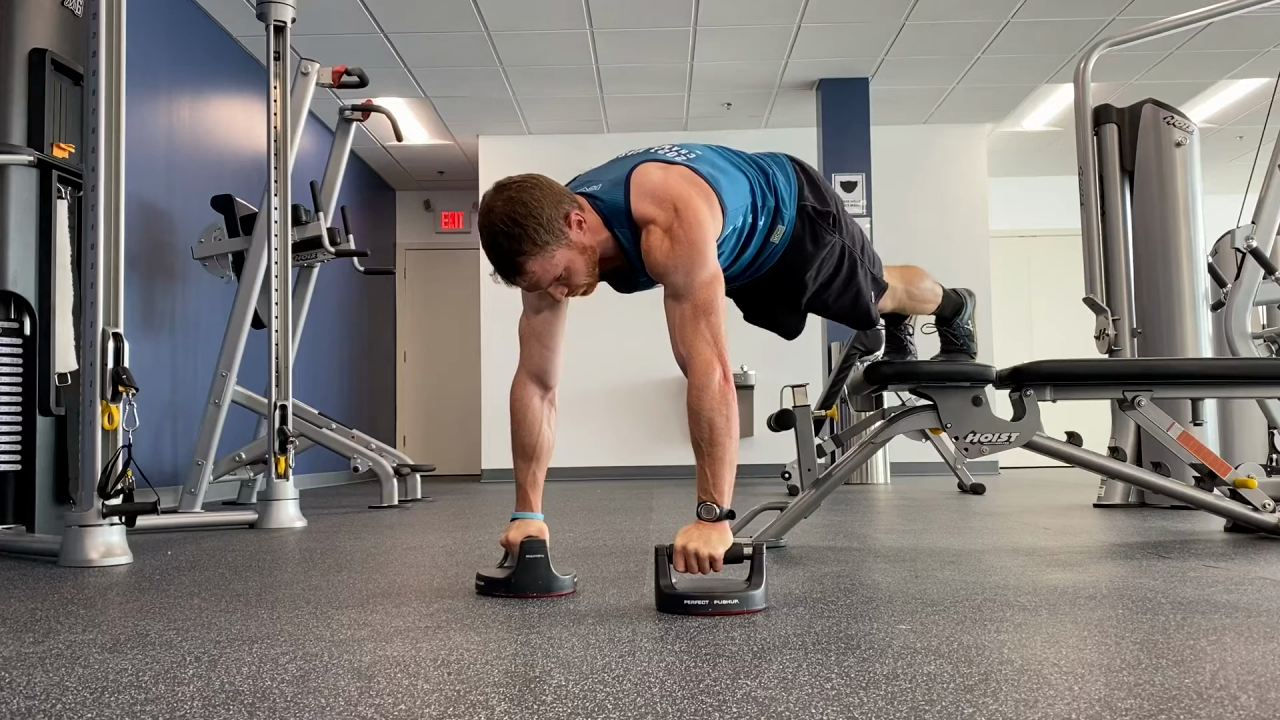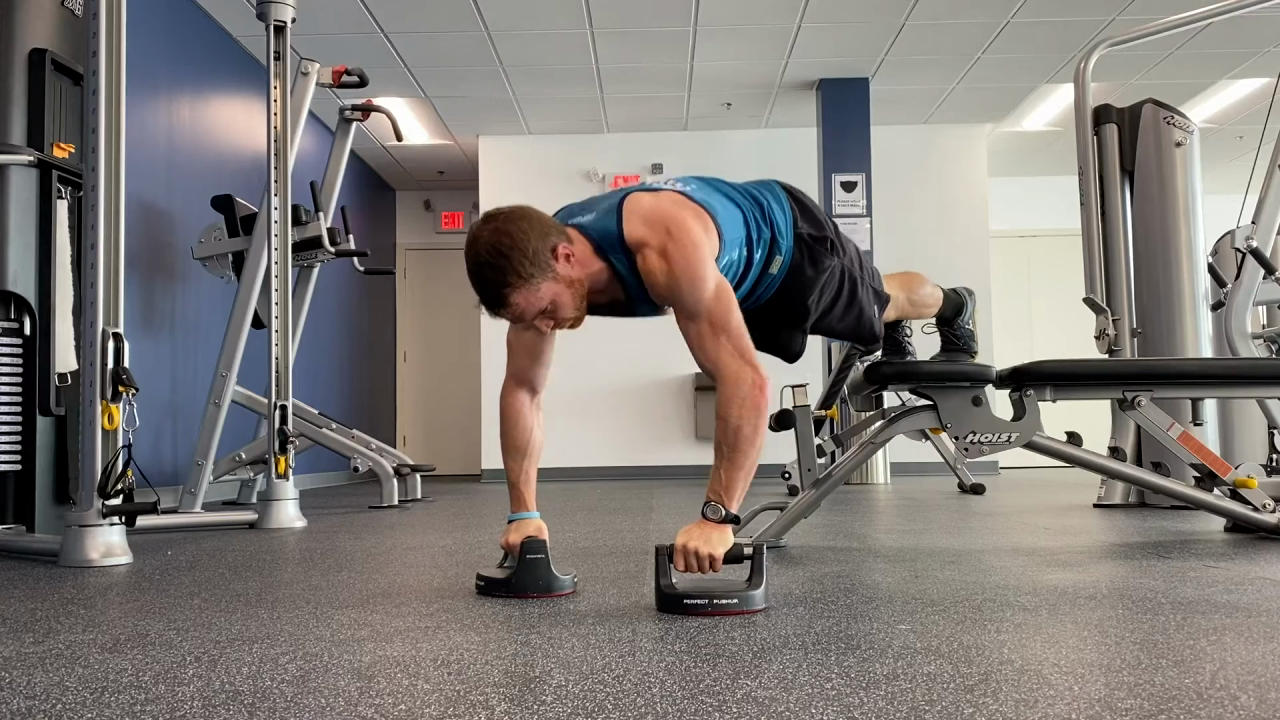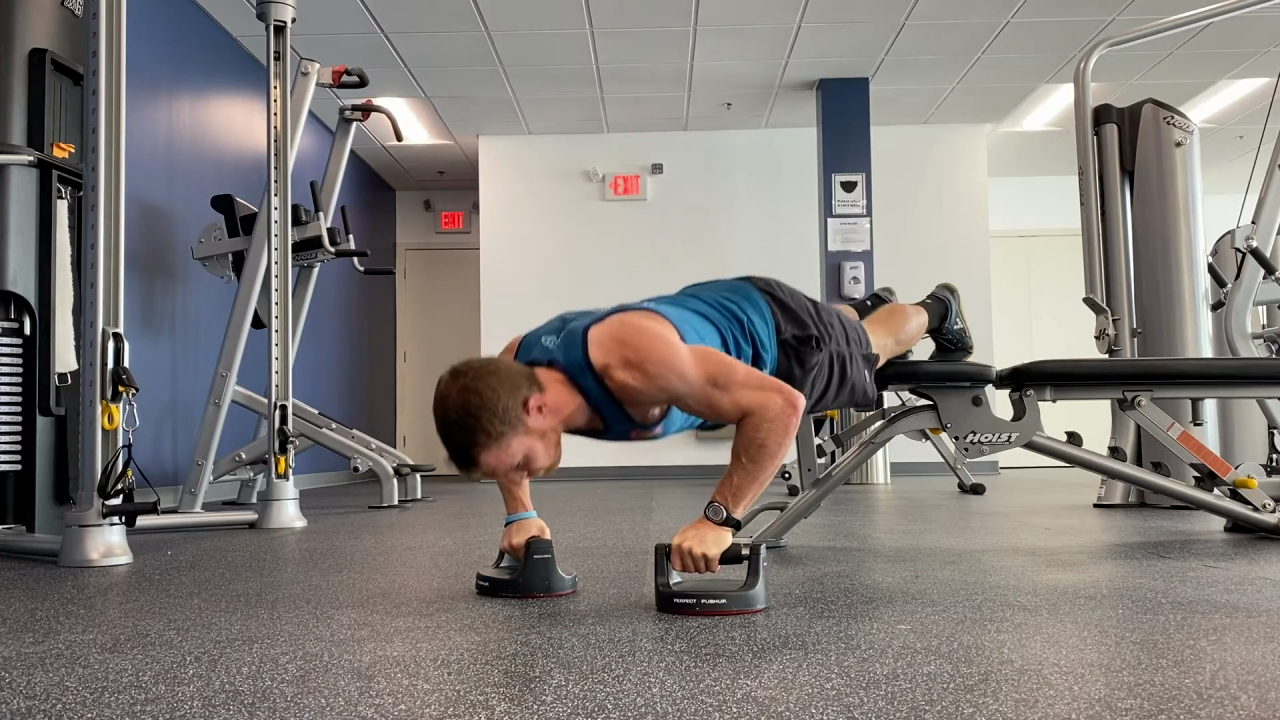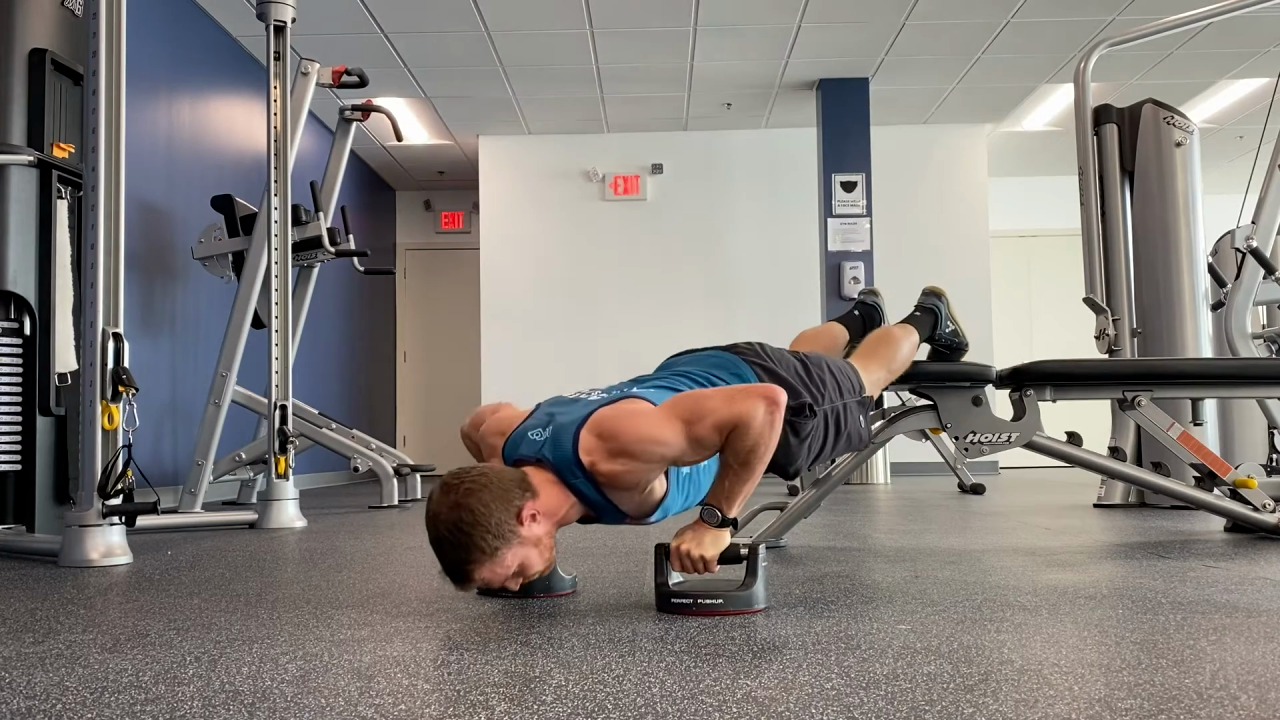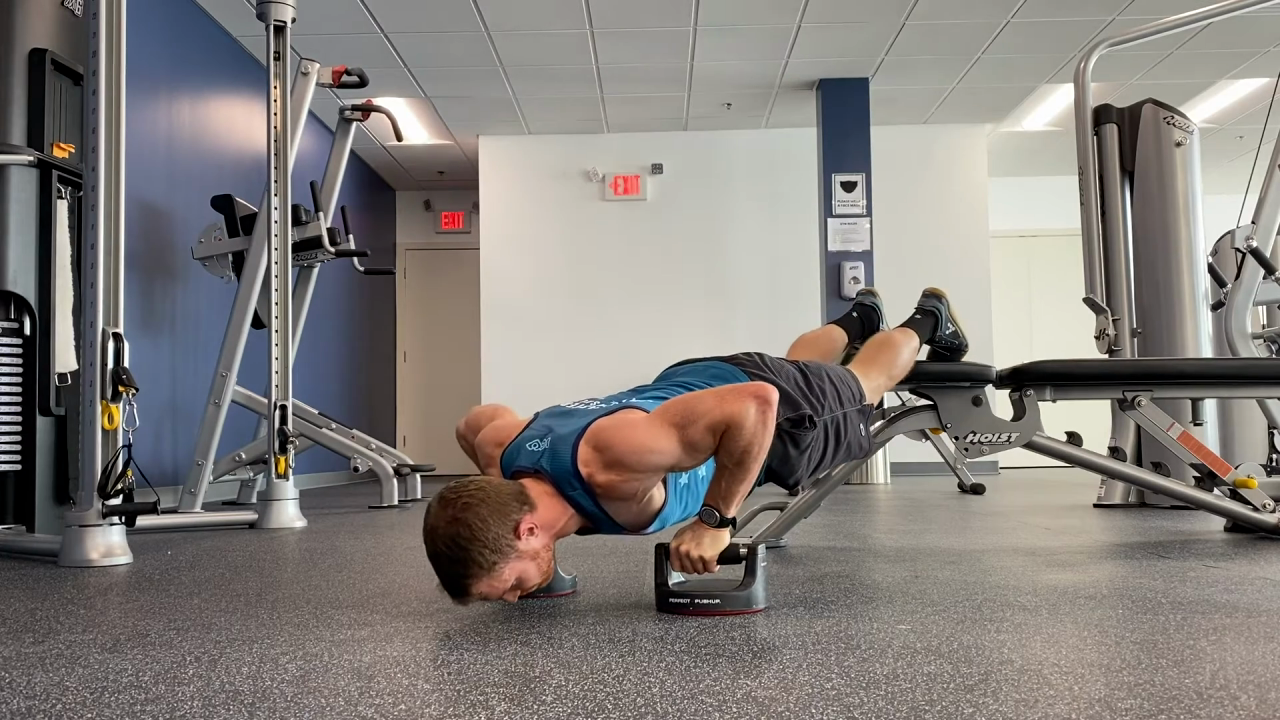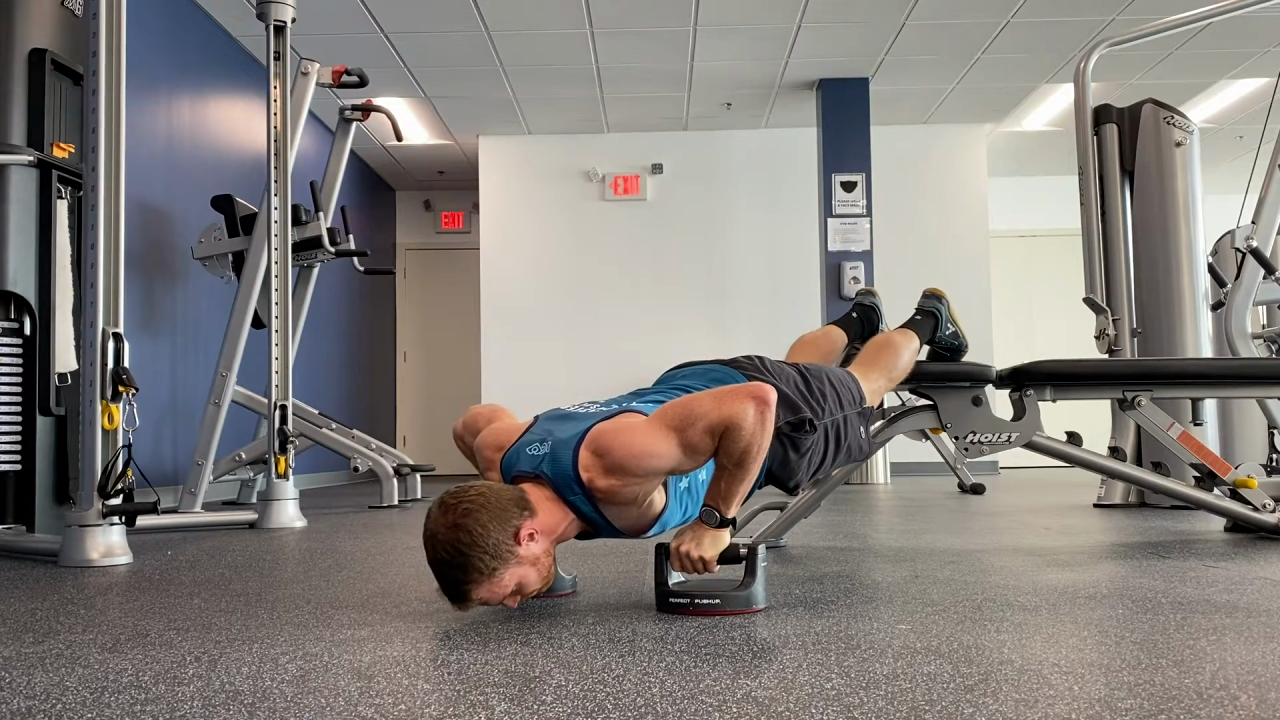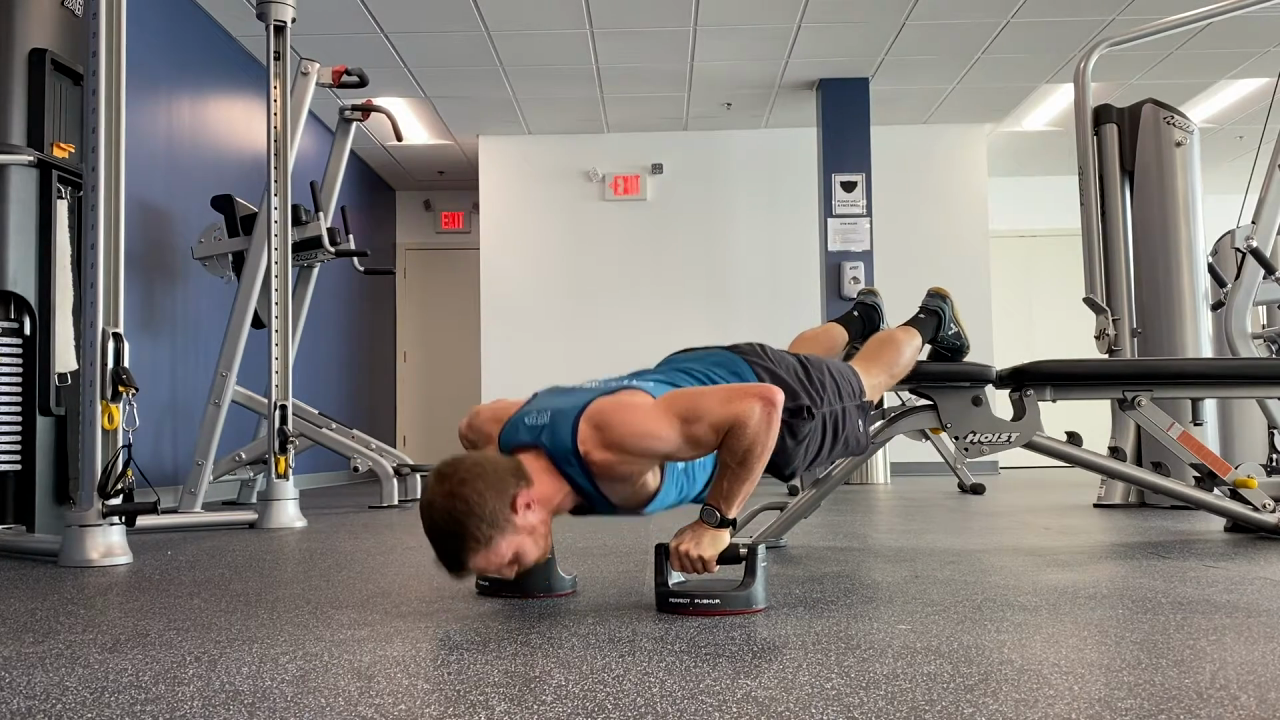
dt=0.5s
person 1, frame 1
left shoulder: (670, 219)
right shoulder: (549, 239)
left elbow: (710, 372)
right elbow: (534, 381)
left wrist: (713, 516)
right wrist: (527, 513)
left hip: (793, 215)
right hip: (745, 251)
left knee: (878, 292)
left ankle: (954, 309)
right ankle: (897, 331)
person 1, frame 2
left shoulder: (666, 248)
right shoulder: (538, 267)
left elbow: (746, 380)
right elbow: (522, 389)
left wrist: (718, 516)
right wrist: (523, 512)
left hip: (790, 240)
right hip: (742, 267)
left knee: (881, 303)
left ankle: (954, 307)
right ankle: (893, 337)
person 1, frame 3
left shoulder: (629, 367)
right shoulder: (513, 367)
left elbow: (781, 406)
right elbow: (497, 434)
left wrist: (718, 519)
right wrist: (521, 515)
left hip: (769, 332)
right hip: (711, 321)
left knee: (870, 349)
left ankle: (938, 310)
right ankle: (867, 306)
person 1, frame 4
left shoulder: (613, 452)
right shoulder: (504, 444)
left elbow: (765, 406)
left wrist: (715, 521)
left hip: (766, 393)
right hip: (692, 376)
left knee: (862, 380)
right knee: (803, 357)
left ankle: (929, 317)
right ankle: (860, 316)
person 1, frame 5
left shoulder: (611, 462)
right shoulder: (502, 451)
left elbow: (757, 403)
right elbow: (472, 422)
left wrist: (714, 521)
right wrist: (512, 494)
left hip: (773, 410)
right hip: (691, 387)
left knee: (863, 385)
right knee: (803, 365)
left ankle: (928, 319)
right ankle: (859, 317)
person 1, frame 6
left shoulder: (611, 466)
right shoulder: (502, 457)
left elbow: (754, 404)
right elbow: (473, 420)
left wrist: (714, 522)
right wrist: (504, 505)
left hip: (773, 414)
right hip: (688, 388)
left knee: (862, 386)
right knee: (799, 365)
left ankle: (928, 319)
right ankle: (859, 318)
person 1, frame 7
left shoulder: (609, 441)
right shoulder: (502, 440)
left elbow: (762, 406)
left wrist: (716, 521)
right wrist: (531, 533)
left hip: (767, 396)
right hip: (697, 386)
left knee: (861, 382)
right knee: (807, 357)
left ankle: (931, 318)
right ankle: (860, 316)
